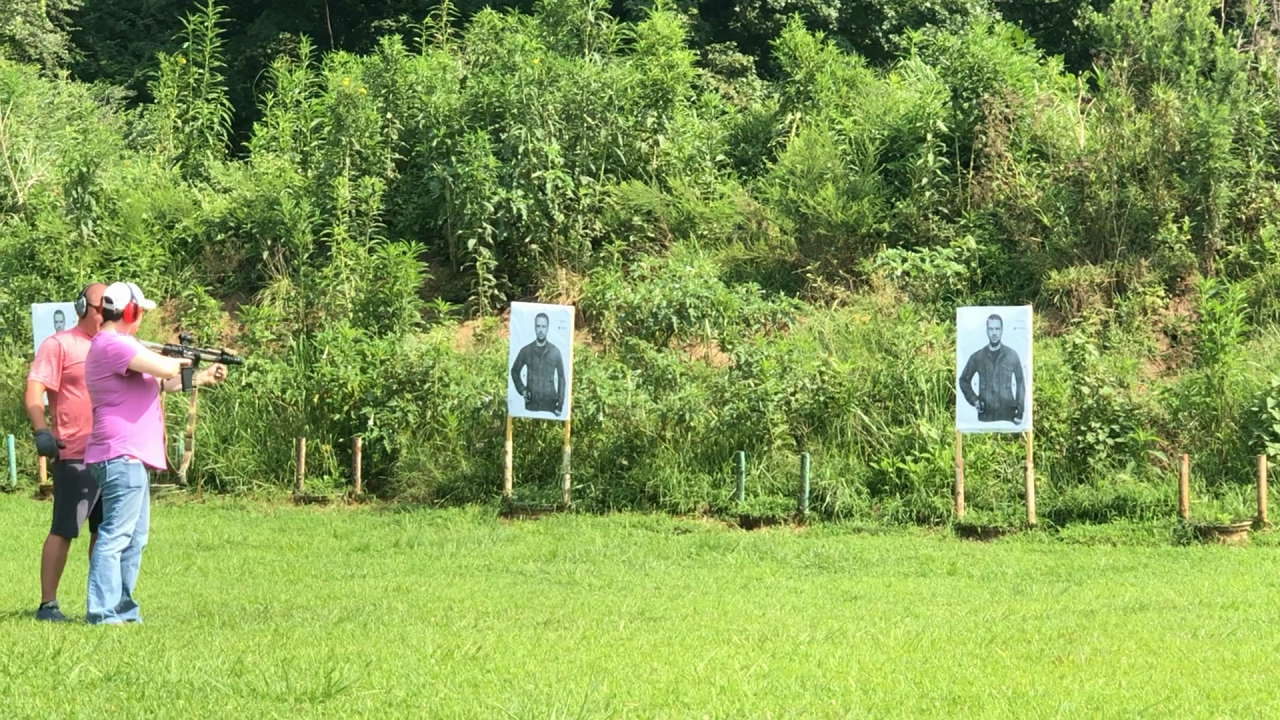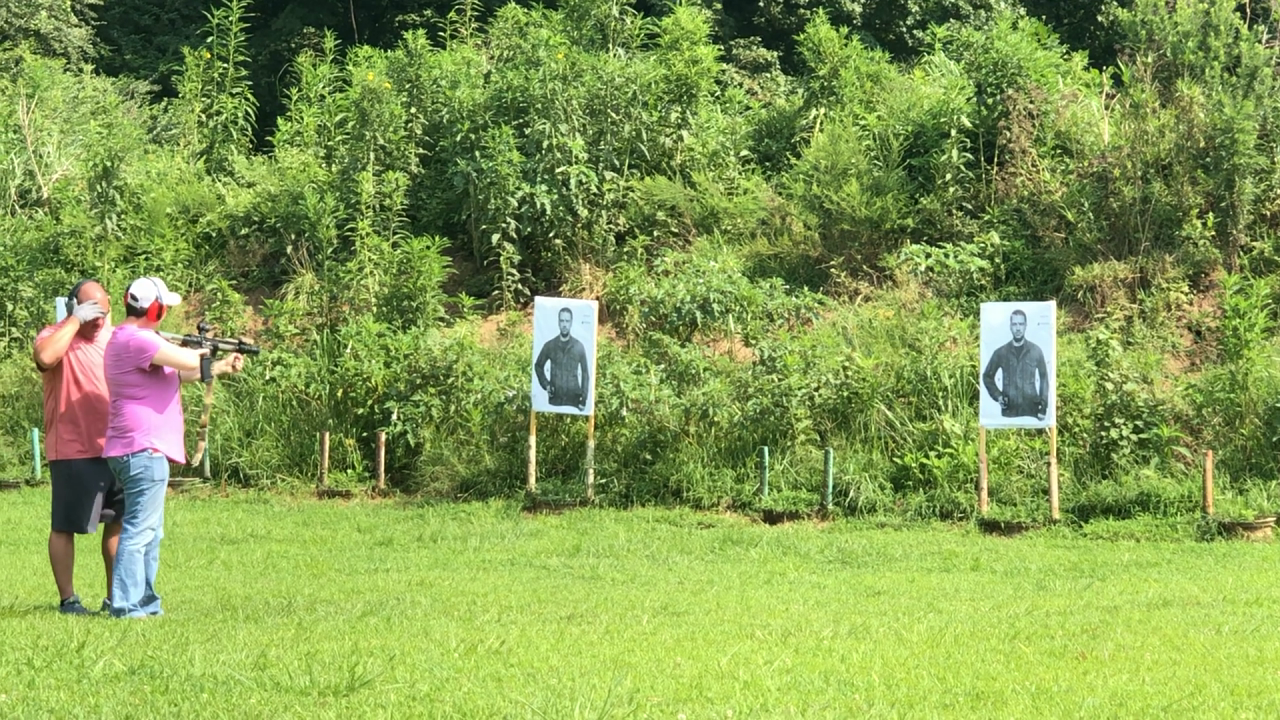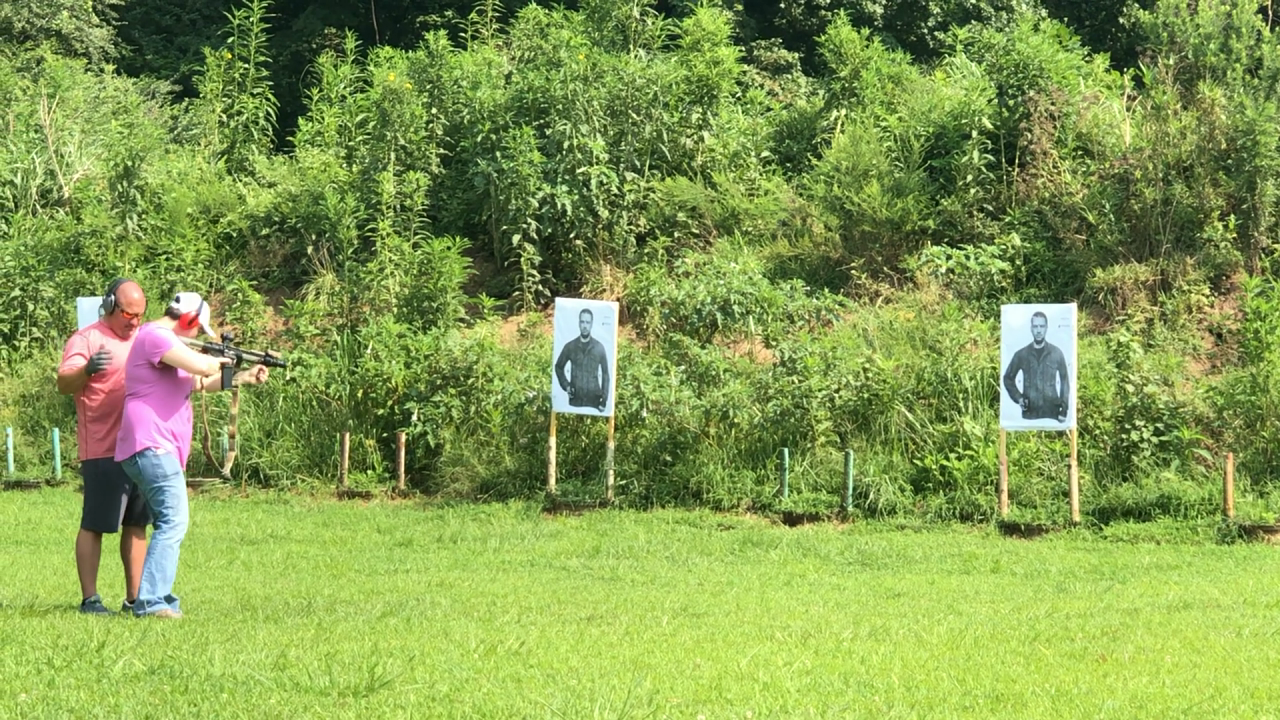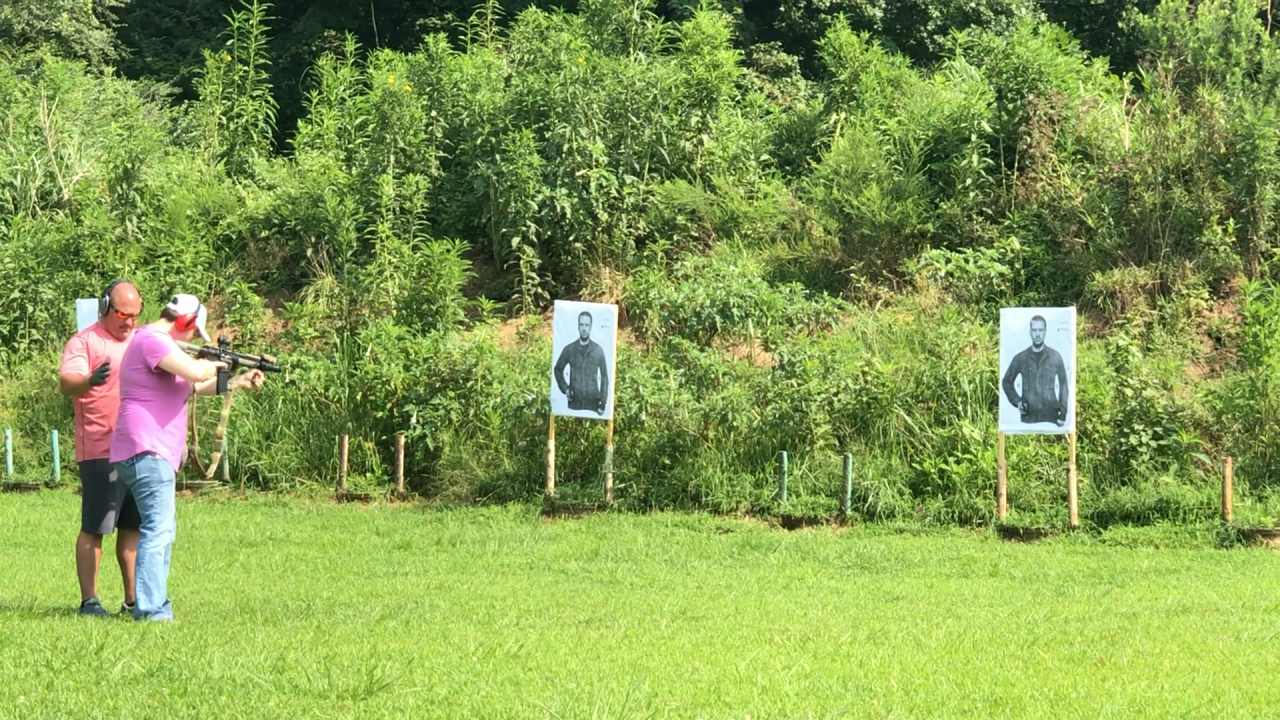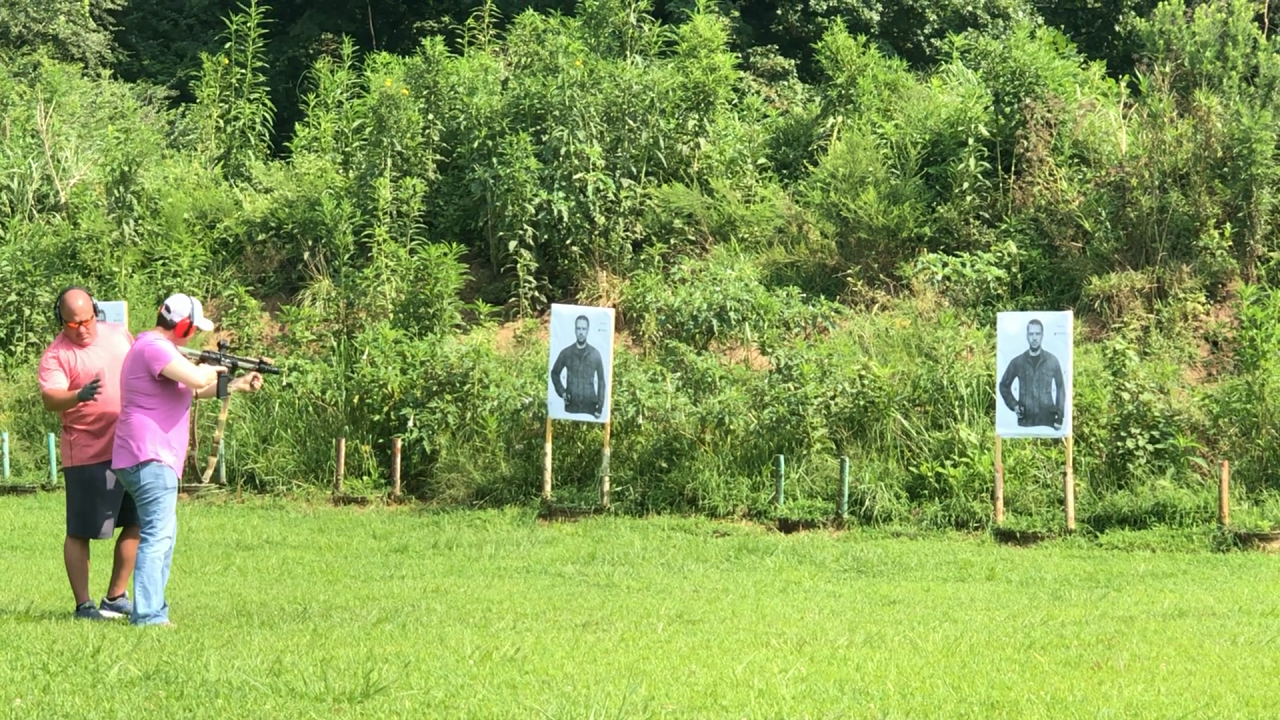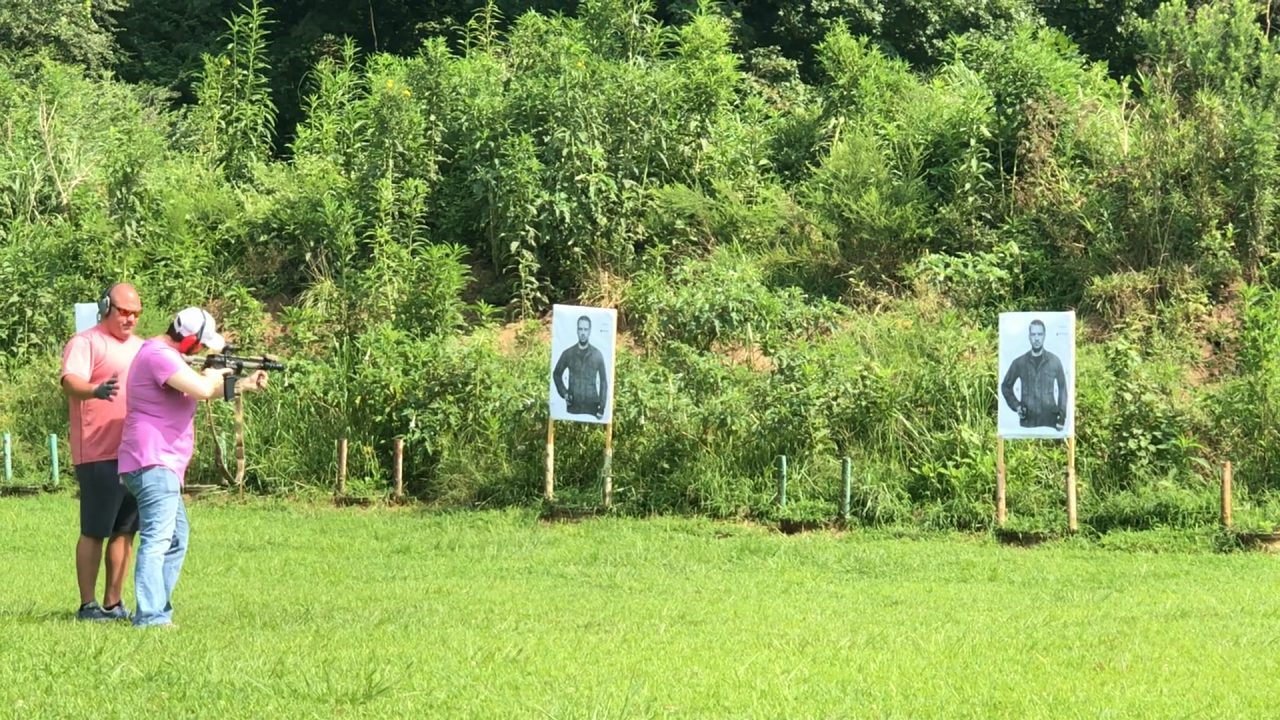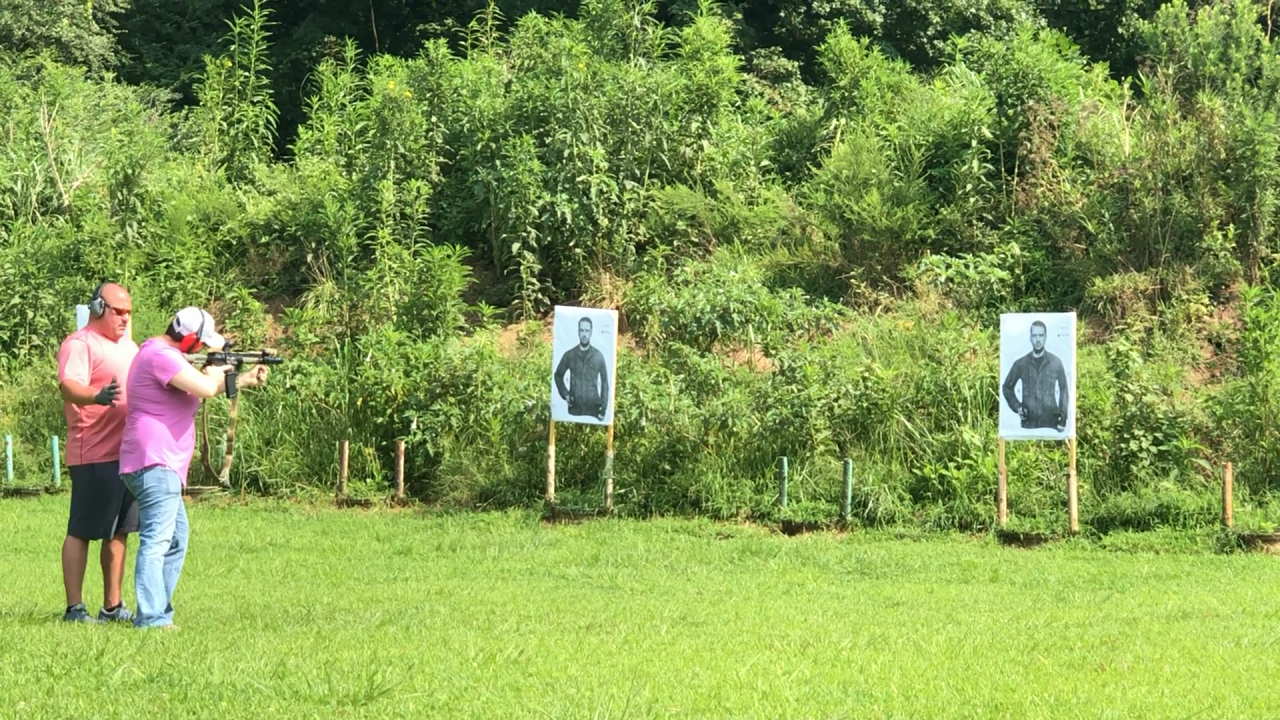
dt=0.7s
person 1, frame 1
right shoulder: (59, 344)
right elbow: (33, 390)
right wrist: (42, 430)
right hip: (74, 454)
right knee: (64, 529)
right ankle: (48, 604)
person 1, frame 2
left shoulder: (112, 333)
right shoulder: (53, 335)
right elbow: (45, 357)
right wrist: (75, 320)
right hip: (72, 450)
left knee: (119, 521)
right knee: (65, 525)
left ankle: (114, 595)
right ankle: (68, 599)
person 1, frame 3
right shoulder: (86, 339)
right elbow: (64, 383)
right wrist: (87, 371)
right hip: (104, 450)
left knee: (136, 524)
right knee: (94, 524)
left ankle: (135, 596)
right ankle: (90, 598)
person 1, frame 4
right shoulder: (84, 342)
right elbow: (66, 384)
right wrist: (90, 380)
right hip: (101, 451)
left knee: (133, 526)
right knee: (94, 526)
left ankle: (133, 600)
right ankle: (89, 600)
person 1, frame 5
left shoulder: (119, 334)
right shoulder: (55, 355)
right elbow: (49, 399)
right wrist: (78, 396)
right hip: (88, 455)
left knee: (136, 524)
right knee: (80, 531)
left ankle: (116, 597)
right ankle: (84, 604)
person 1, frame 6
left shoulder: (140, 346)
right shoulder: (84, 342)
right elbow: (70, 383)
right wrist: (95, 390)
right hip: (98, 453)
left knee: (125, 530)
right knee: (94, 530)
left ankle: (113, 603)
right ankle: (87, 605)
person 1, frame 7
left shoulder: (128, 345)
right shoulder: (79, 344)
right elbow: (69, 387)
right wrist: (96, 397)
right hip: (94, 455)
left knee: (118, 532)
right knee: (82, 531)
left ankle: (113, 605)
right ankle: (74, 608)
person 2, frame 1
left shoulder: (117, 345)
right shoulder: (115, 344)
left elbow: (158, 383)
right elbow: (164, 370)
left wrist: (203, 377)
right wrist: (176, 362)
left hip: (132, 456)
right hip: (121, 457)
left knee: (134, 538)
right knee: (115, 536)
left ankle: (122, 609)
right ankle: (102, 615)
person 2, frame 2
left shoulder: (133, 338)
right shoulder: (137, 339)
left elbow: (175, 373)
right elbow: (188, 363)
left wrist: (221, 367)
right wrist: (197, 352)
left hip: (145, 449)
right hip: (143, 449)
left knee: (150, 531)
right knee: (139, 530)
left ankle: (144, 602)
right ankle: (125, 607)
person 2, frame 3
left shoulder: (163, 340)
right shoulder: (155, 335)
left elbow: (197, 383)
right elbow: (199, 365)
left wrist: (242, 377)
right wrist: (217, 361)
left hip: (161, 448)
right hip: (150, 446)
left knee: (173, 525)
right knee: (174, 521)
left ankle: (162, 600)
right ankle: (150, 601)
person 2, frame 4
left shoulder: (156, 342)
right shoulder: (153, 339)
left elbow: (191, 387)
right elbow: (195, 372)
left wrist: (237, 382)
right wrist: (211, 365)
left hip: (152, 452)
right hip: (146, 451)
left knee: (163, 531)
right knee: (157, 529)
left ankle: (156, 605)
right ankle: (149, 609)
person 2, frame 5
left shoulder: (157, 346)
right shoulder: (155, 347)
left elbow: (190, 390)
right elbow: (197, 380)
left wrist: (236, 385)
right wrist: (211, 371)
left hip: (153, 458)
right hip: (149, 458)
left knee: (164, 534)
right knee: (157, 535)
left ankle: (152, 609)
right ankle: (148, 615)
person 2, frame 6
left shoulder: (167, 353)
right shoulder: (160, 355)
left elbow: (194, 389)
right elbow: (202, 390)
left wrist: (243, 384)
right wrist: (213, 376)
left hip: (161, 463)
right hip: (153, 462)
left knee: (176, 538)
right knee: (158, 538)
left ankle: (157, 609)
right ankle: (150, 615)
person 2, frame 7
left shoulder: (164, 352)
right shoulder: (162, 355)
left elbow: (196, 388)
right elbow: (205, 388)
left wrist: (243, 379)
right wrist: (215, 373)
left hip: (161, 464)
right hip: (155, 462)
left knee: (176, 538)
right knee: (157, 538)
left ankle: (159, 611)
right ankle: (151, 617)
